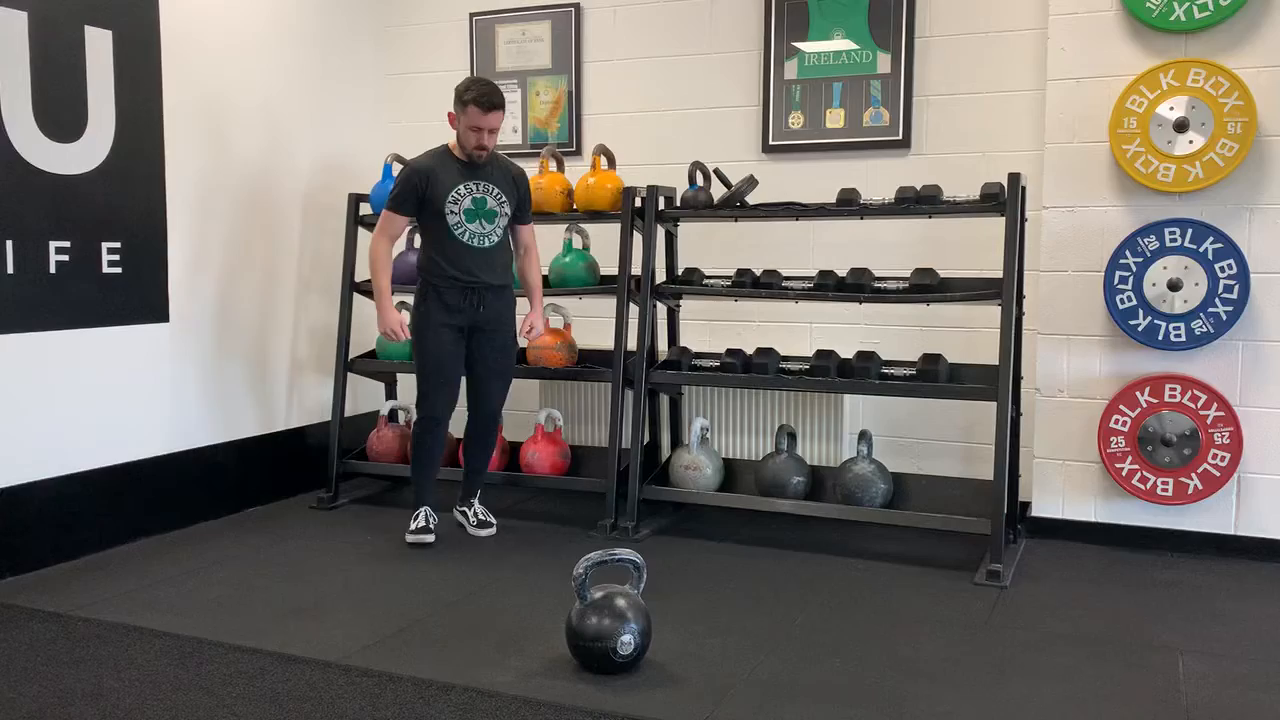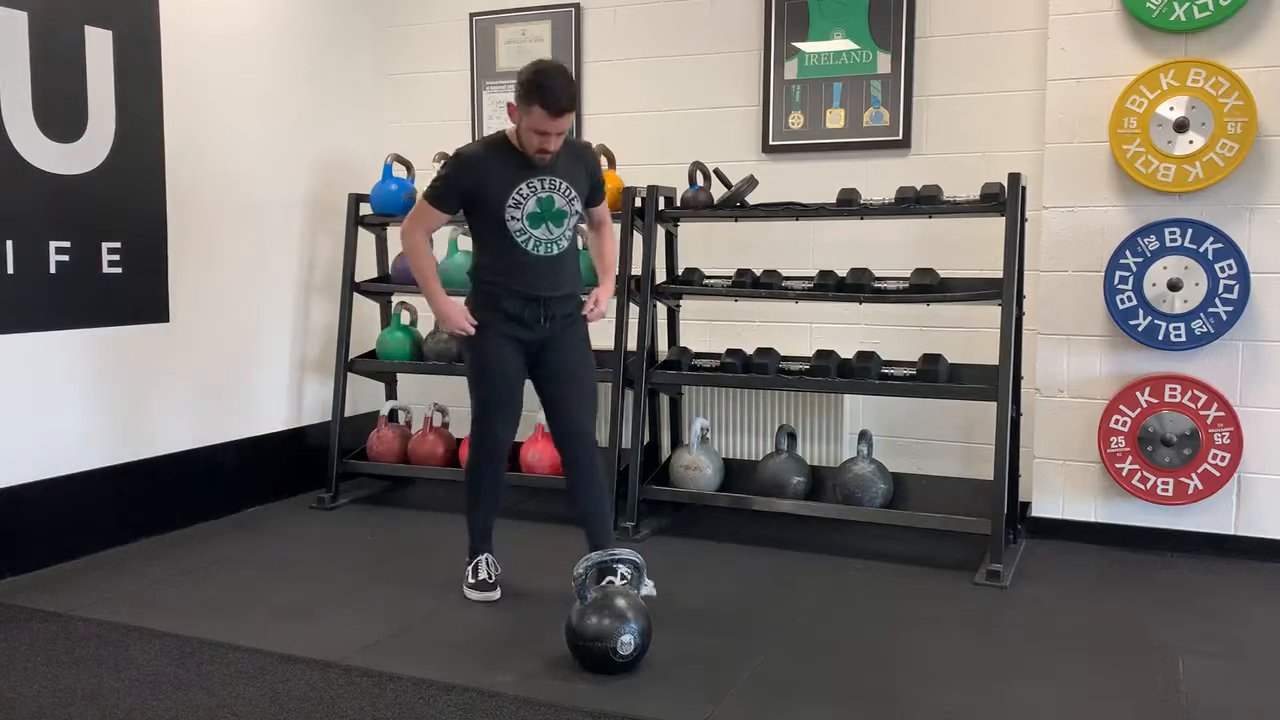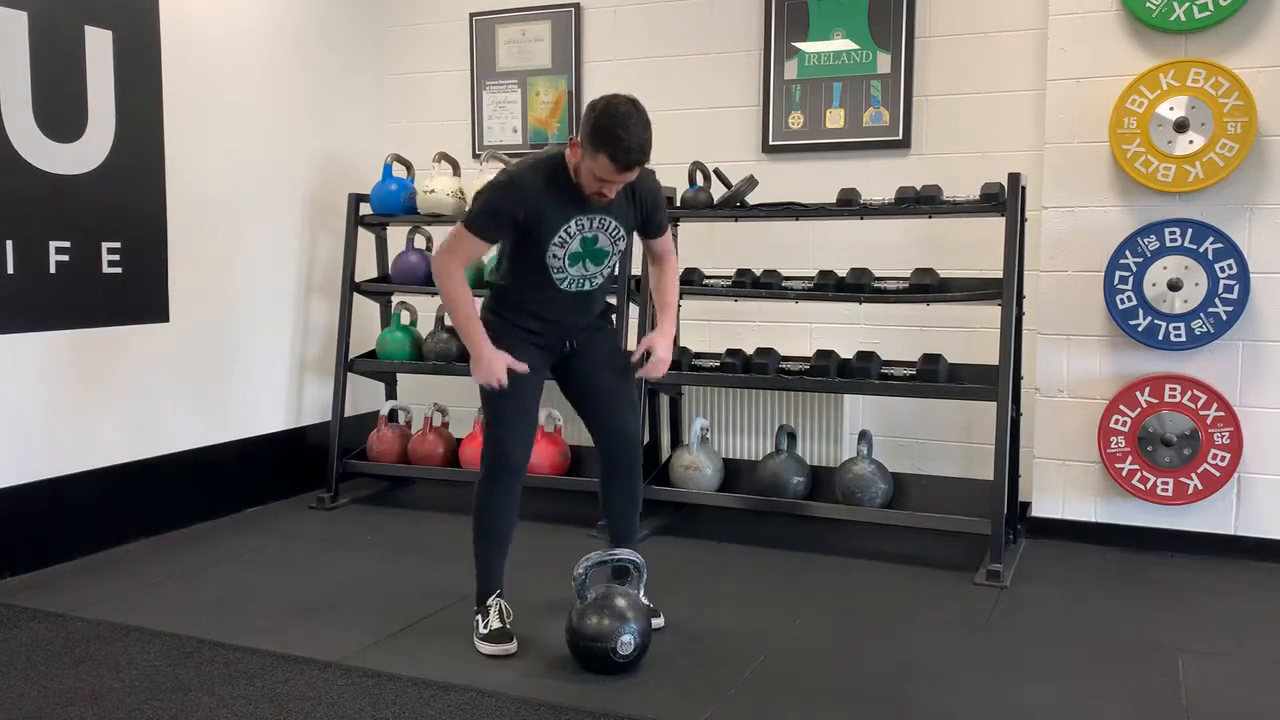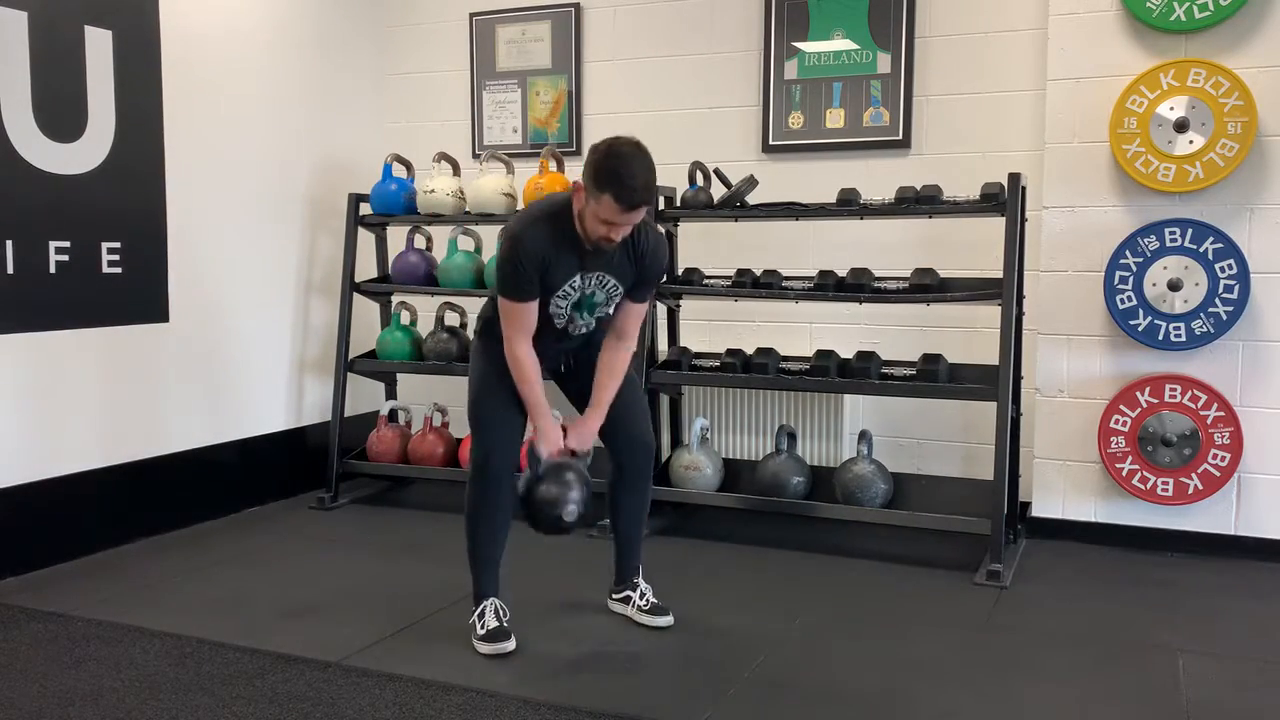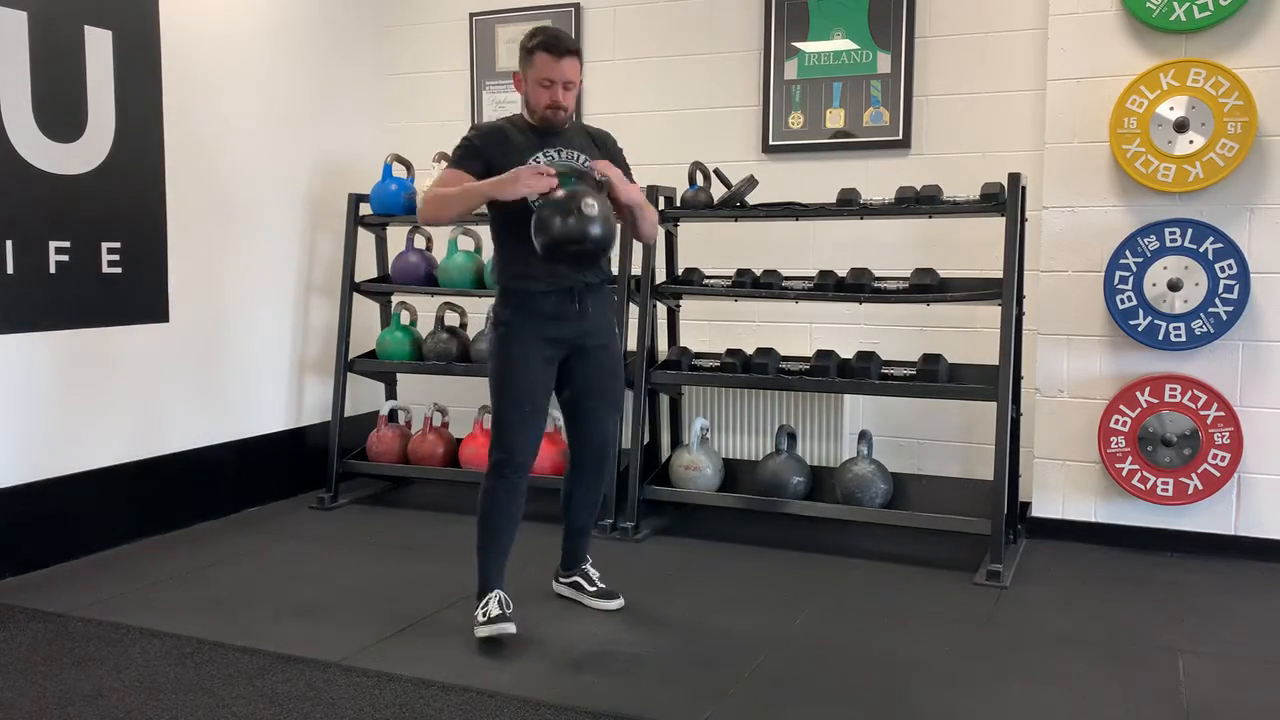
dt=1s
person 1, frame 1
left shoulder: (512, 176)
right shoulder: (423, 171)
left elbow: (525, 246)
right elbow: (383, 238)
left wrist: (536, 306)
right wrist: (386, 305)
left hip: (496, 309)
right hip: (441, 309)
left knee: (488, 410)
right knee: (434, 410)
left ankle: (469, 498)
right ankle: (422, 505)
person 1, frame 2
left shoulder: (583, 161)
right shoulder: (475, 164)
left elbow: (601, 224)
right elbow: (415, 230)
left wrist: (606, 286)
right wrist: (440, 302)
left hip: (563, 320)
right hip: (497, 323)
left knee: (580, 440)
right knee: (492, 442)
left ankle: (607, 565)
right ankle: (481, 556)
person 1, frame 3
left shoulder: (645, 191)
right shoulder: (523, 185)
left elbow: (663, 256)
right elbow: (448, 259)
left wrist: (666, 326)
right wrist: (480, 348)
left hip: (590, 329)
right hip: (517, 331)
left knee: (624, 446)
right knee: (507, 457)
left ankle: (626, 582)
right ankle: (489, 599)
person 1, frame 4
left shoulder: (650, 247)
right shoulder: (530, 235)
left elbow: (622, 336)
right elbow: (518, 341)
left wrist: (592, 420)
right wrist: (543, 424)
left hip: (590, 343)
right hip: (508, 338)
left knee: (638, 446)
right knee: (493, 461)
left ankle: (627, 584)
right ankle: (486, 602)
person 1, frame 5
left shoulder: (600, 145)
right shoulder: (494, 139)
left elbow: (648, 231)
right elbow: (432, 208)
left wrist: (624, 189)
right wrist: (506, 187)
left hip: (596, 317)
right hip: (526, 320)
left knee: (597, 451)
right knee: (514, 454)
left ankle: (574, 568)
right ankle: (490, 593)
